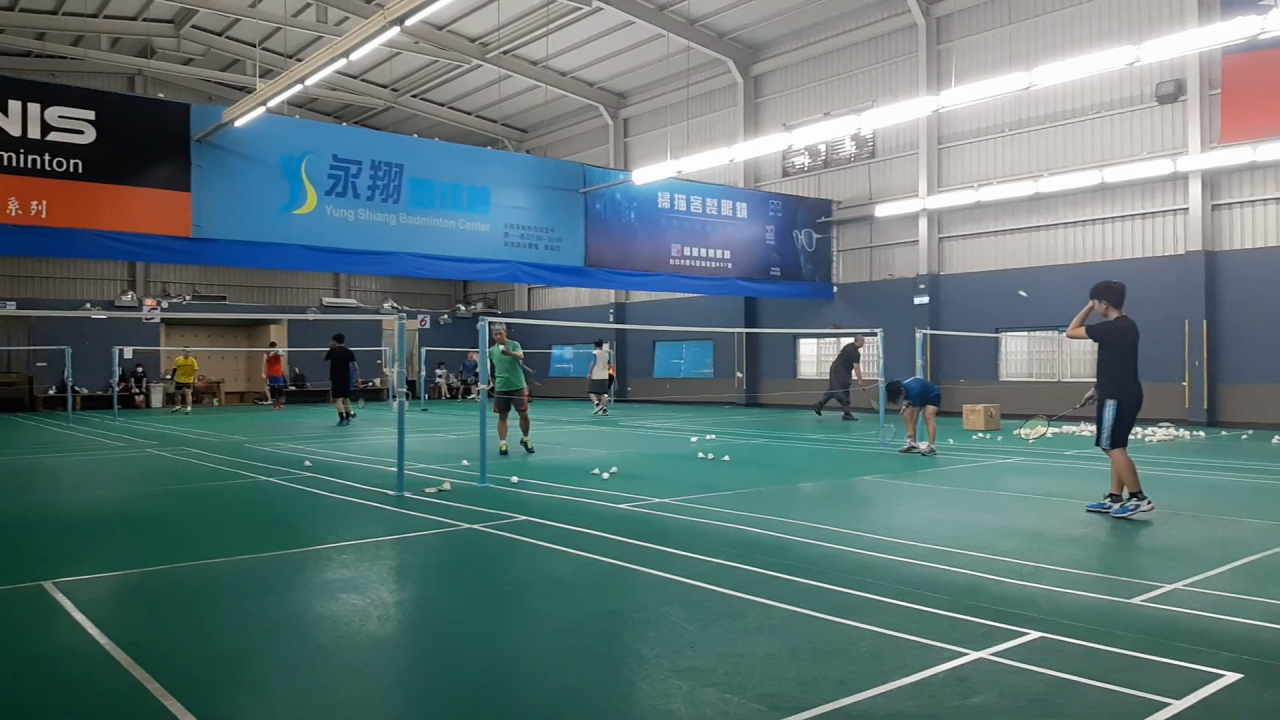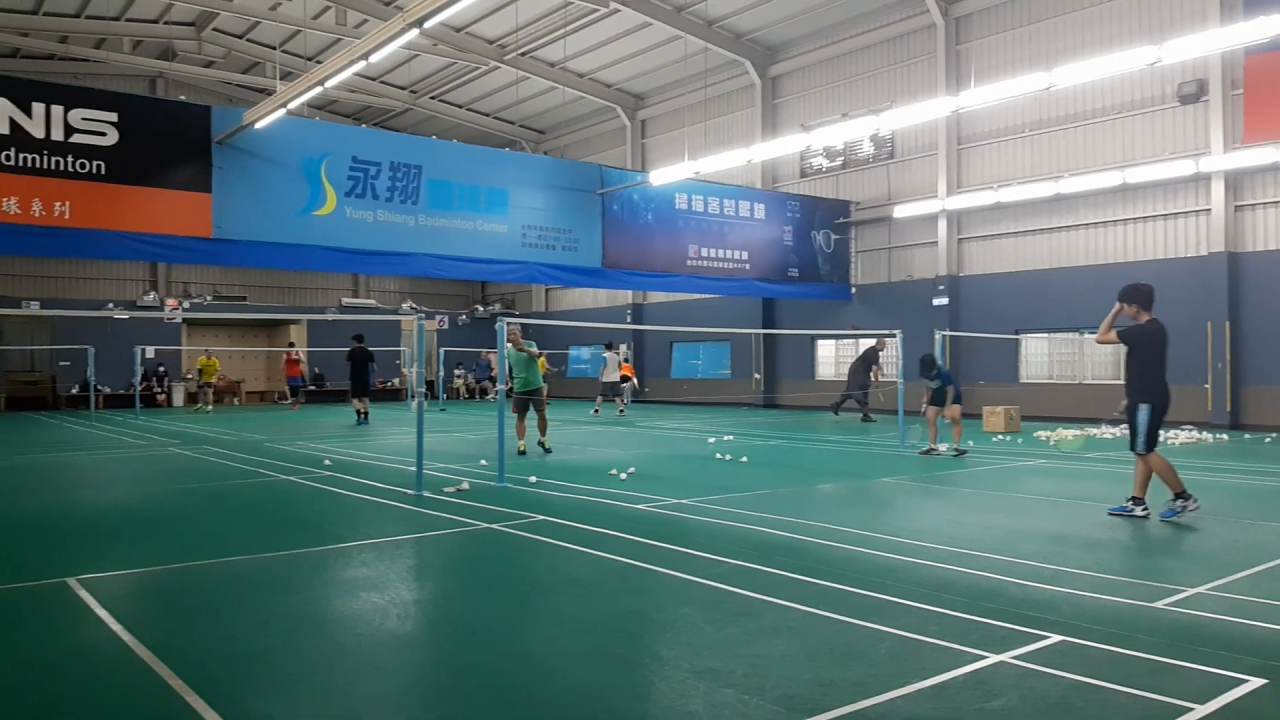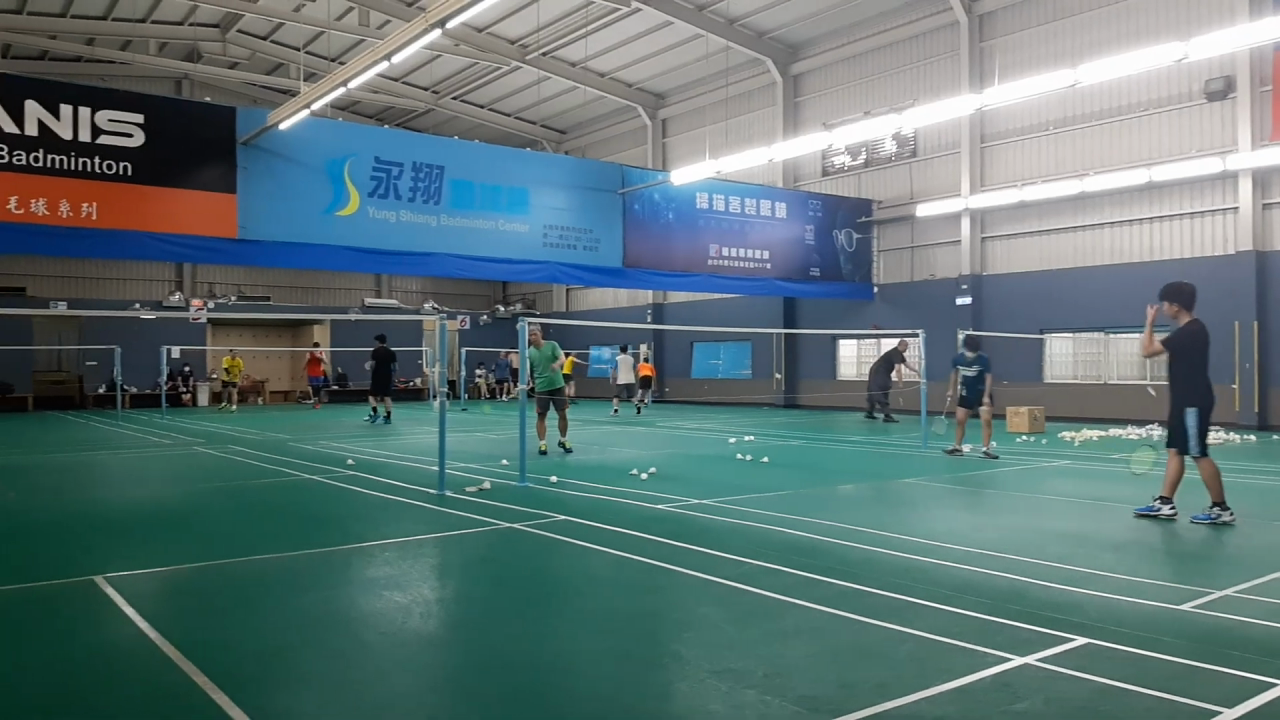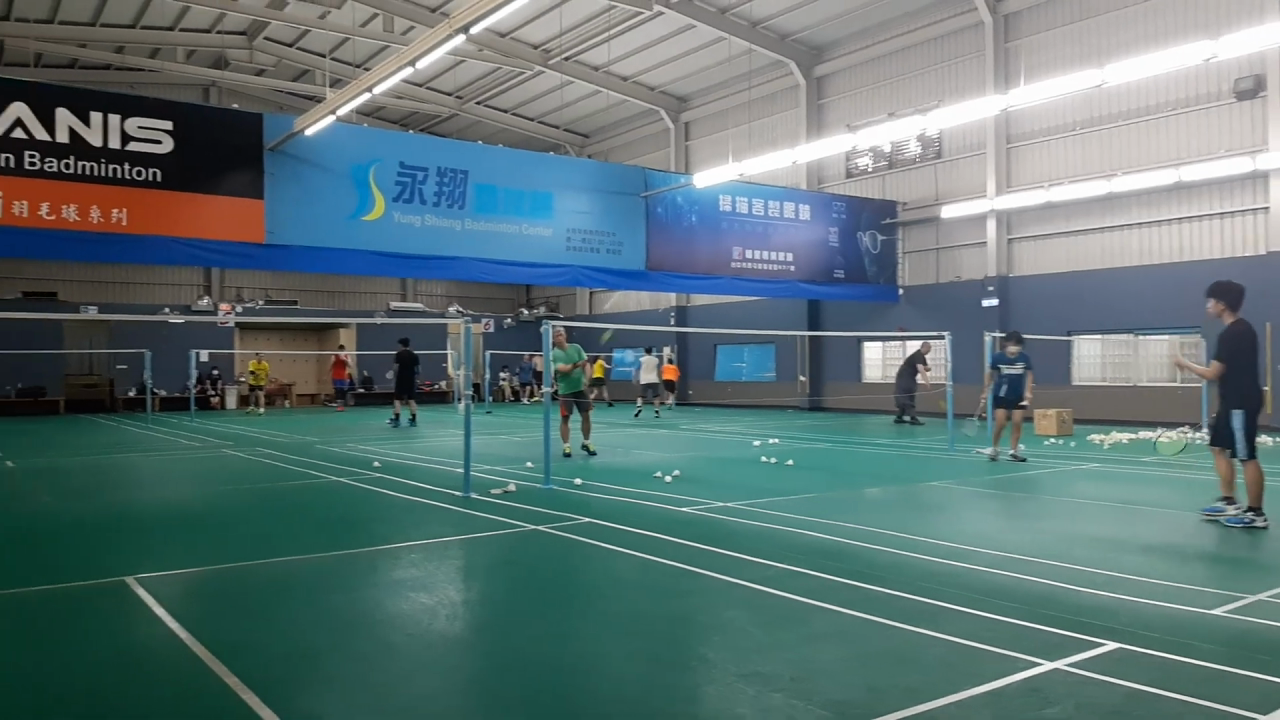
dt=0.2s
person 1, frame 1
left shoulder: (1110, 328)
right shoulder: (1127, 326)
left elbow: (1071, 332)
left wrist: (1088, 307)
right wrist: (1097, 388)
left hip: (1117, 397)
right hip: (1128, 395)
left knee: (1112, 447)
right knee: (1116, 447)
left ankle: (1138, 497)
right ankle: (1115, 499)
person 1, frame 2
left shoulder: (1143, 331)
right shoulder: (1154, 329)
left elbow: (1101, 338)
left wrist: (1115, 311)
right wrist: (1131, 397)
left hip: (1147, 400)
right hip: (1149, 398)
left knee: (1145, 451)
right knee: (1143, 452)
left ankle: (1183, 497)
right ankle: (1137, 502)
person 1, frame 3
left shoulder: (1187, 333)
right shoulder: (1193, 329)
left elbow: (1147, 351)
left wrist: (1149, 321)
left hip: (1192, 403)
right hip: (1186, 401)
left knee: (1198, 455)
right knee: (1175, 451)
left ankle: (1221, 508)
right ankle: (1165, 503)
person 1, frame 4
left shoulder: (1231, 334)
right shoulder: (1241, 329)
left elbow: (1213, 374)
left wrist: (1185, 364)
left hip: (1240, 404)
right hip: (1233, 402)
left knee: (1246, 457)
right knee: (1219, 449)
left ankle: (1255, 513)
right ankle: (1228, 501)
